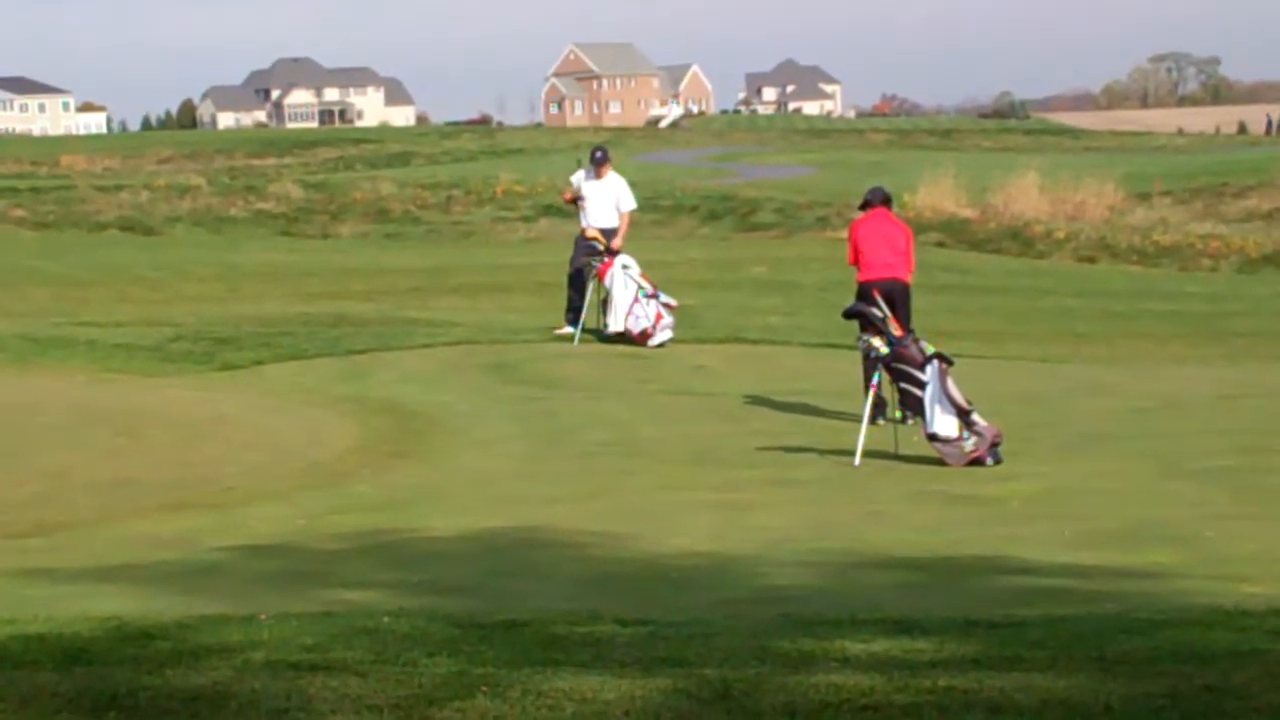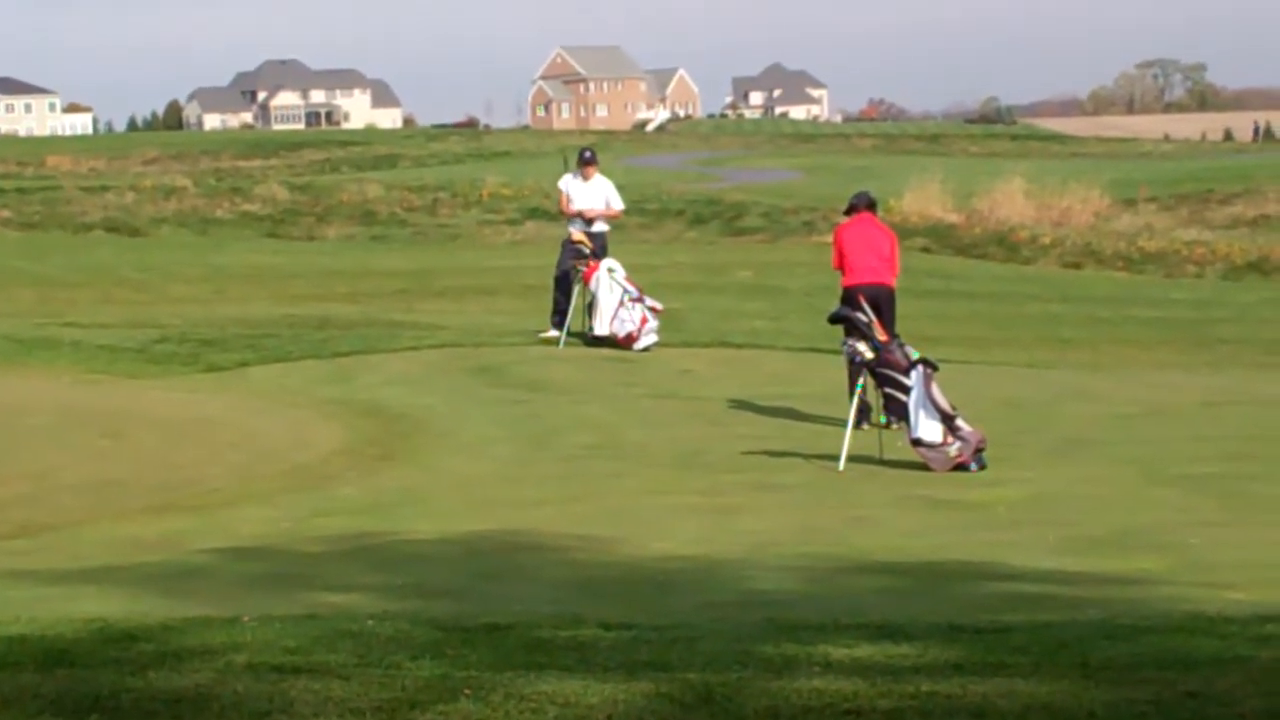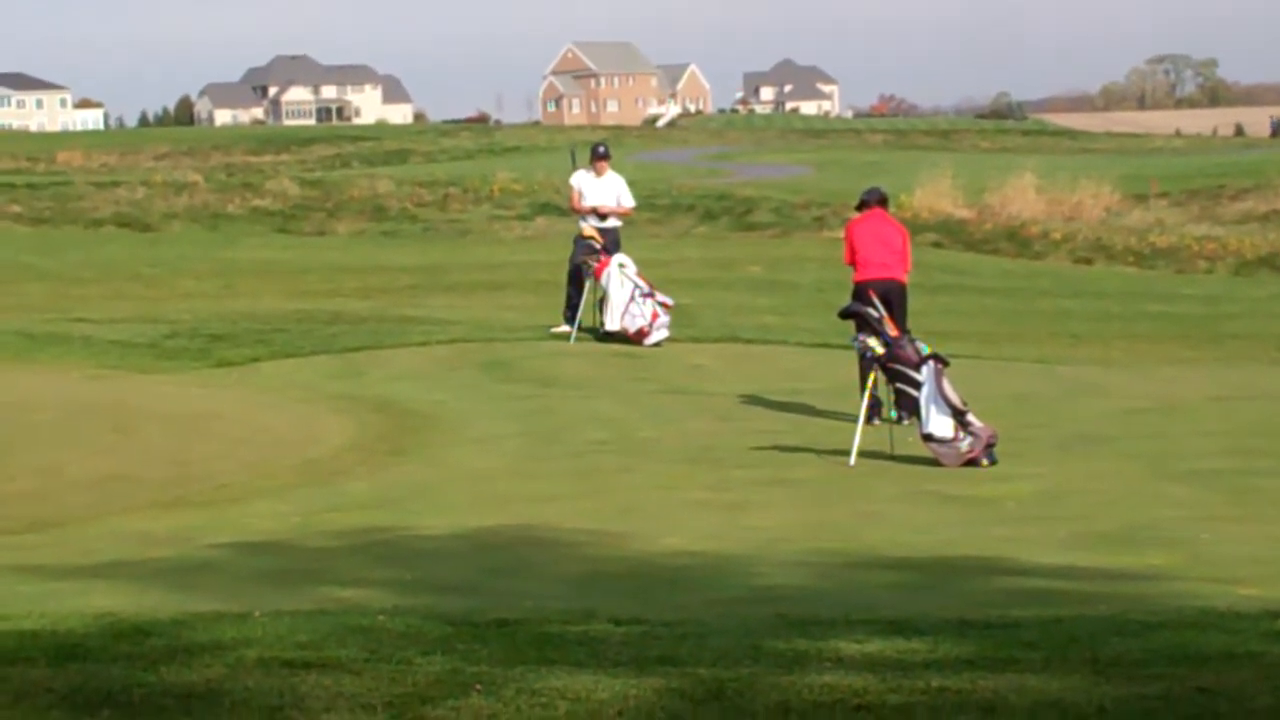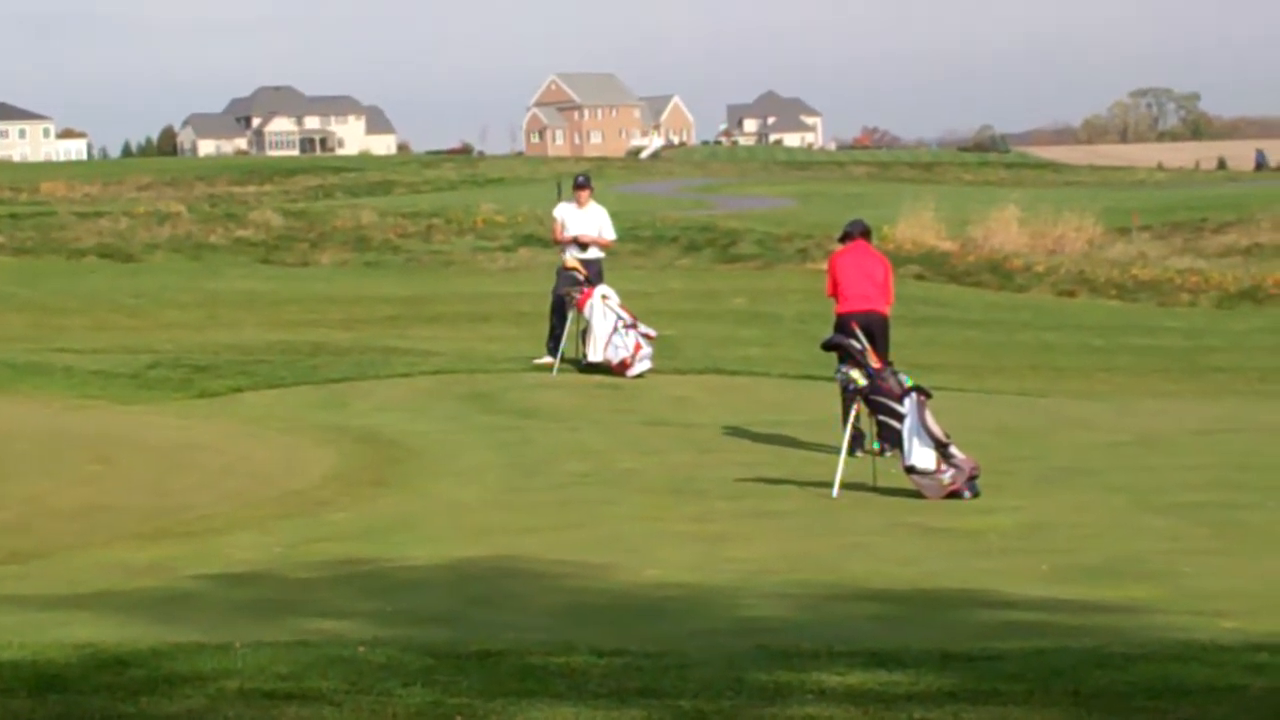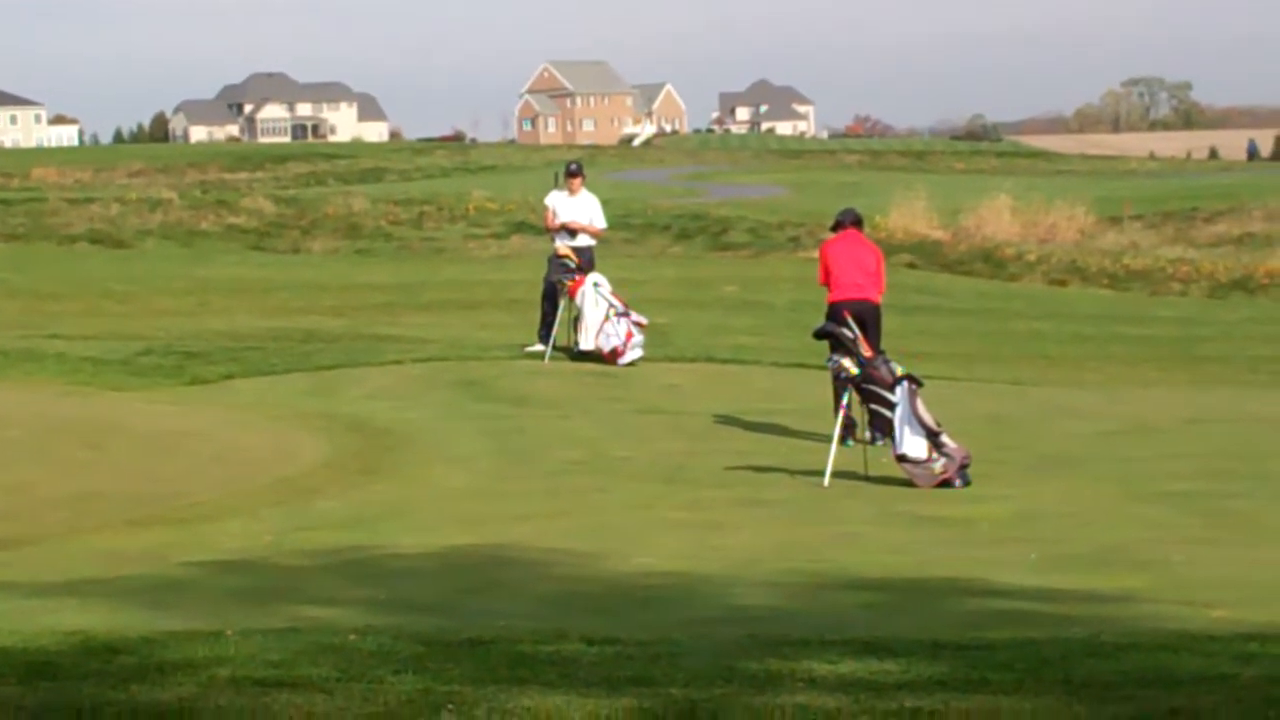
dt=0.5s
person 1, frame 1
left shoulder: (857, 225)
right shoulder: (902, 227)
left elbow: (853, 260)
right elbow: (910, 266)
left hip: (869, 285)
right hip: (898, 285)
left ankle: (877, 410)
right ankle: (908, 409)
person 1, frame 2
left shoulder: (842, 230)
right shoulder: (887, 232)
left elbow: (838, 265)
right elbow: (895, 270)
left hip: (855, 290)
right hip: (884, 290)
left ankle: (862, 414)
right ankle: (893, 413)
person 1, frame 3
left shoulder: (853, 225)
right shoulder: (899, 228)
left elbow: (850, 260)
right elbow: (906, 266)
left hip: (866, 284)
right hip: (895, 285)
left ankle: (873, 410)
right ankle: (904, 409)
person 1, frame 4
left shoulder: (836, 258)
right shoulder: (882, 260)
left elbow: (833, 293)
right elbow: (889, 299)
left hip: (848, 317)
right hip: (877, 318)
left ankle: (856, 442)
person 1, frame 5
left shoulder: (828, 246)
right shoulder: (873, 248)
left elbow: (824, 281)
right elbow: (880, 287)
left hip: (840, 305)
right hip: (869, 306)
left ankle: (847, 430)
right ankle: (878, 430)
person 2, frame 1
left shoulder: (619, 183)
right shoulder: (581, 176)
left elbow: (625, 213)
right elbow: (566, 196)
left wrist: (620, 237)
right wrist: (574, 198)
left hip: (609, 235)
right hip: (587, 233)
right knee: (575, 274)
right ankle: (572, 322)
person 2, frame 2
left shoulder: (605, 184)
right shoulder: (568, 180)
left elbow: (618, 211)
right elbow: (563, 208)
left wrist: (597, 212)
right wrist: (580, 212)
left hip: (597, 237)
right hip: (574, 236)
right knee: (562, 277)
right ankle: (558, 325)
person 2, frame 3
left shoulder: (617, 180)
right shoulder: (580, 177)
left elbow: (628, 209)
right elbow: (574, 206)
left wrist: (610, 209)
right wrist: (593, 209)
left hip: (610, 233)
right knee: (575, 272)
right ankle: (570, 321)
person 2, frame 4
left shoulder: (600, 212)
right shoulder: (563, 209)
left elbow: (609, 242)
right elbow: (556, 237)
left wrist: (591, 239)
right wrist: (574, 238)
left hip: (592, 264)
right knee: (558, 303)
right ankle: (552, 352)
person 2, frame 5
left shoulder: (591, 200)
right shoulder: (554, 196)
left elbow: (599, 231)
right elbow: (547, 225)
left wrist: (581, 226)
right wrist: (562, 225)
left hip: (584, 252)
right hip: (561, 250)
right knee: (549, 291)
right ankle: (544, 339)
